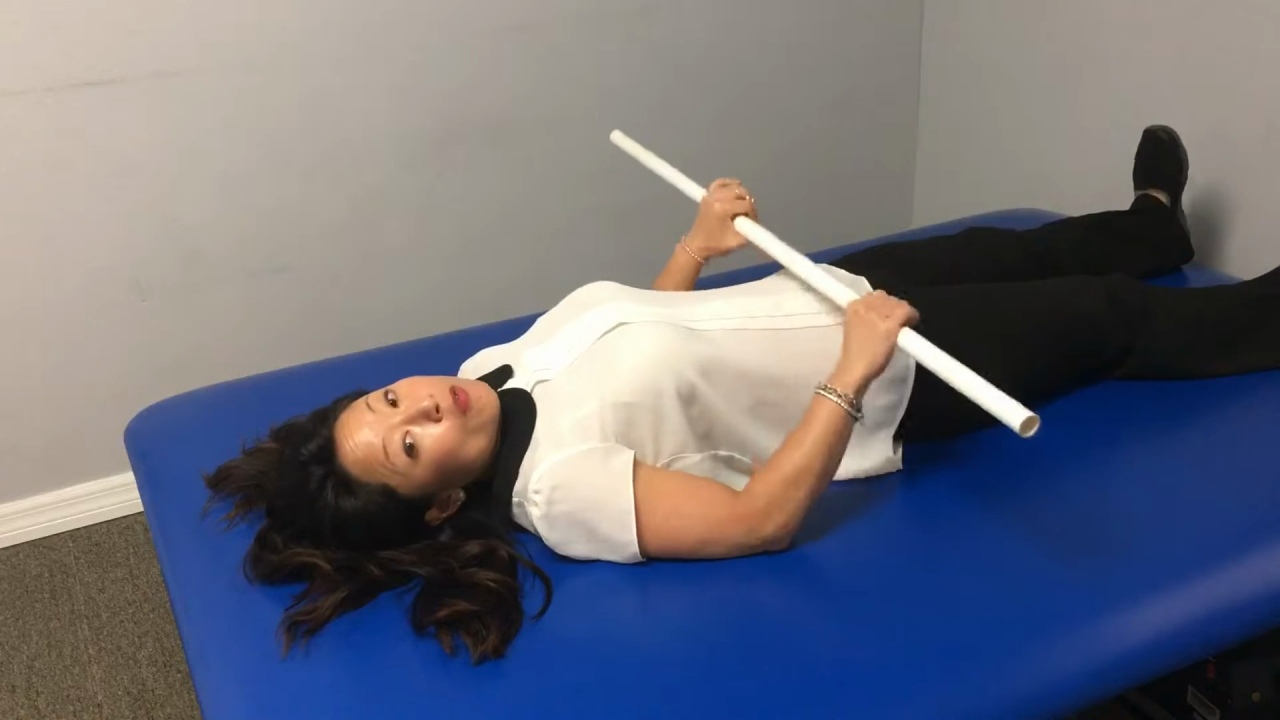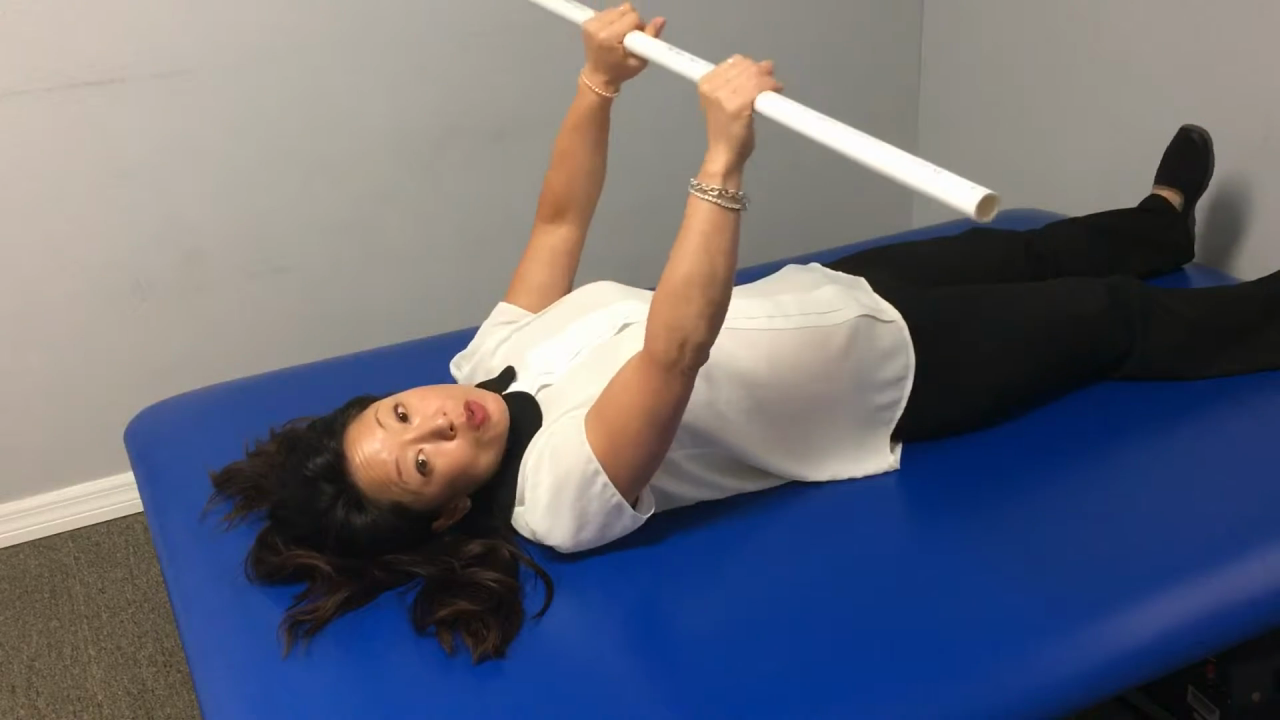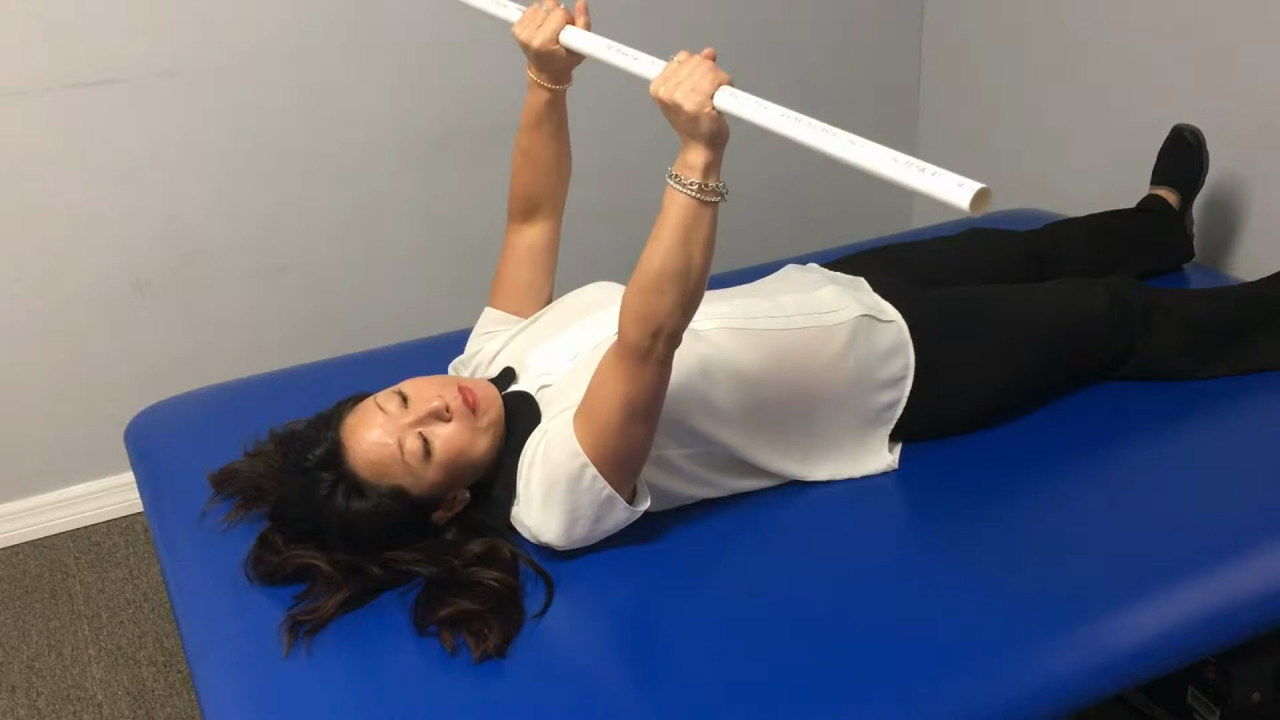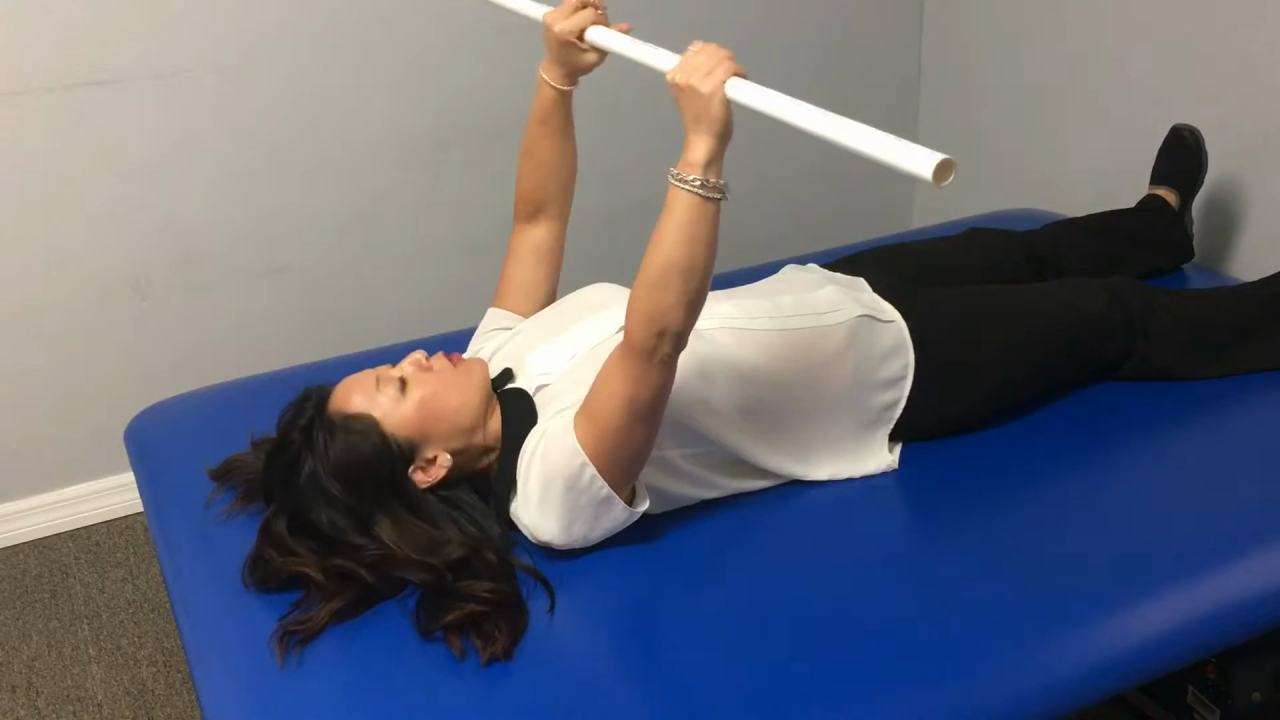
dt=1s
person 1, frame 1
left shoulder: (492, 366)
right shoulder: (558, 489)
right elbow: (758, 520)
left wrist: (696, 247)
right wrist: (854, 373)
left hip: (826, 287)
right hip: (891, 375)
left knee: (1016, 252)
right knee: (1109, 322)
left ankle: (1150, 224)
person 1, frame 2
left shoulder: (493, 358)
right shoulder: (563, 491)
left elbow: (559, 217)
right elbow: (677, 345)
right wrist: (725, 157)
left hip: (830, 288)
right hip: (889, 370)
left knee: (1010, 250)
right knee: (1111, 321)
left ankle: (1159, 219)
person 1, frame 3
left shoulder: (492, 358)
right shoulder: (557, 493)
left elbow: (533, 218)
right elbow: (650, 338)
right wrist: (700, 154)
left hip: (826, 291)
right hip: (891, 367)
left knee: (1009, 254)
right knee: (1108, 324)
left ankle: (1157, 222)
person 1, frame 4
left shoulder: (498, 360)
right shoulder: (559, 490)
left elbow: (538, 219)
right elbow: (656, 337)
right wrist: (702, 145)
left hip: (828, 291)
right hip: (889, 367)
left knee: (1012, 252)
right knee: (1111, 324)
left ankle: (1157, 221)
